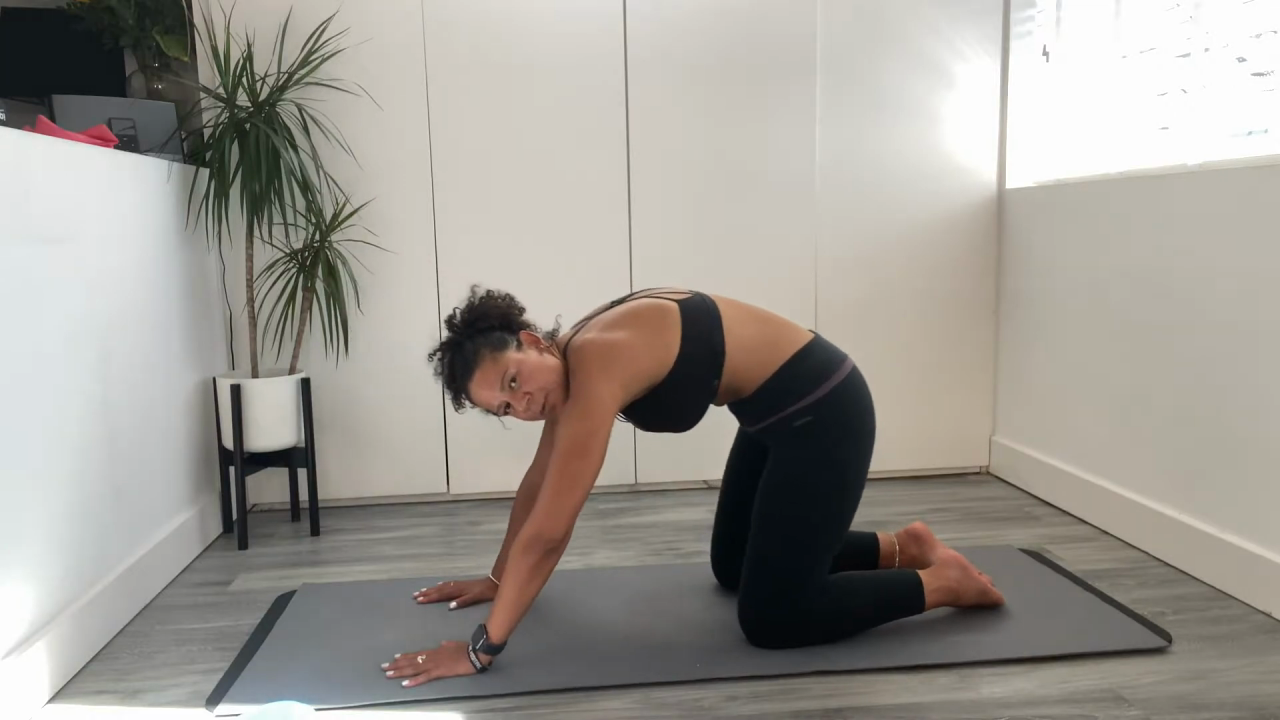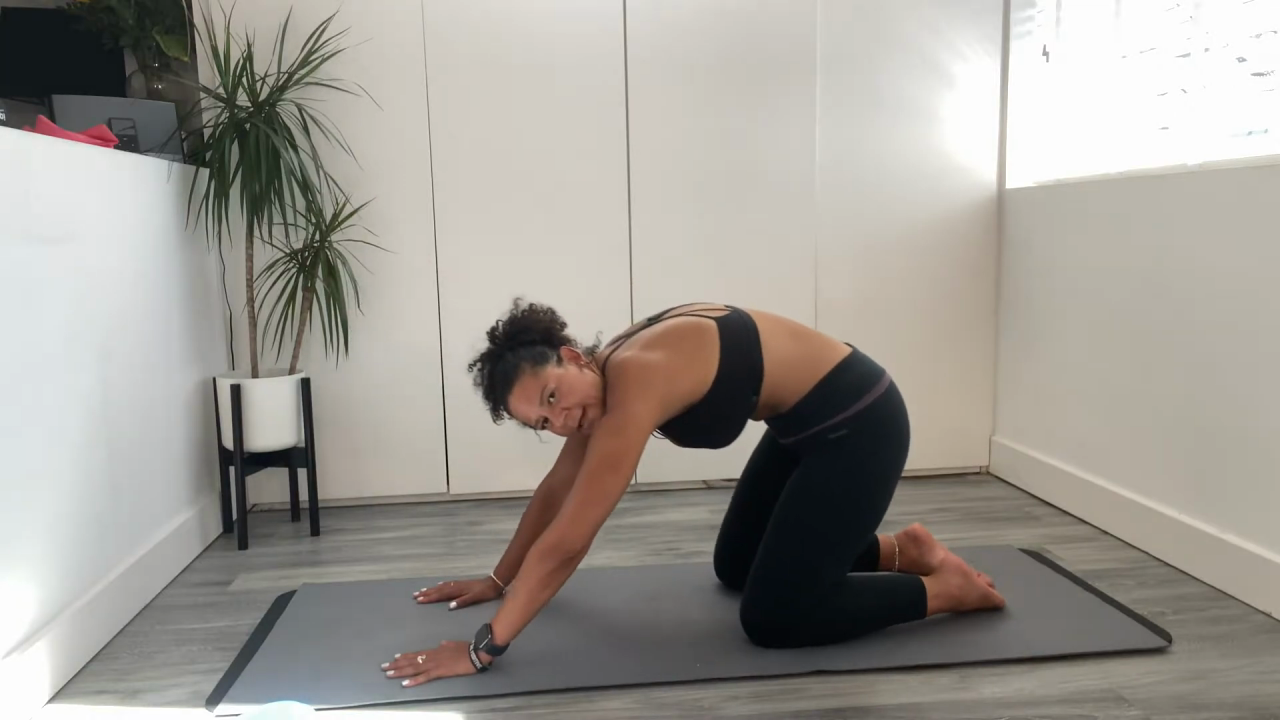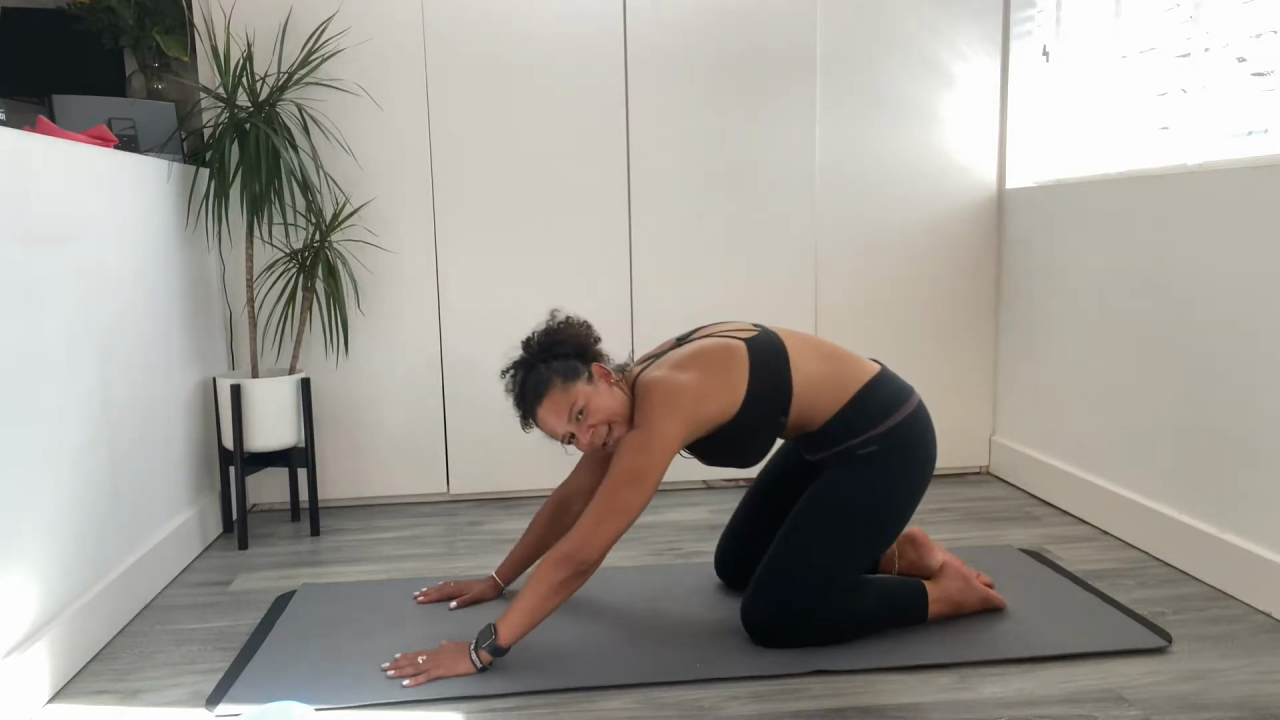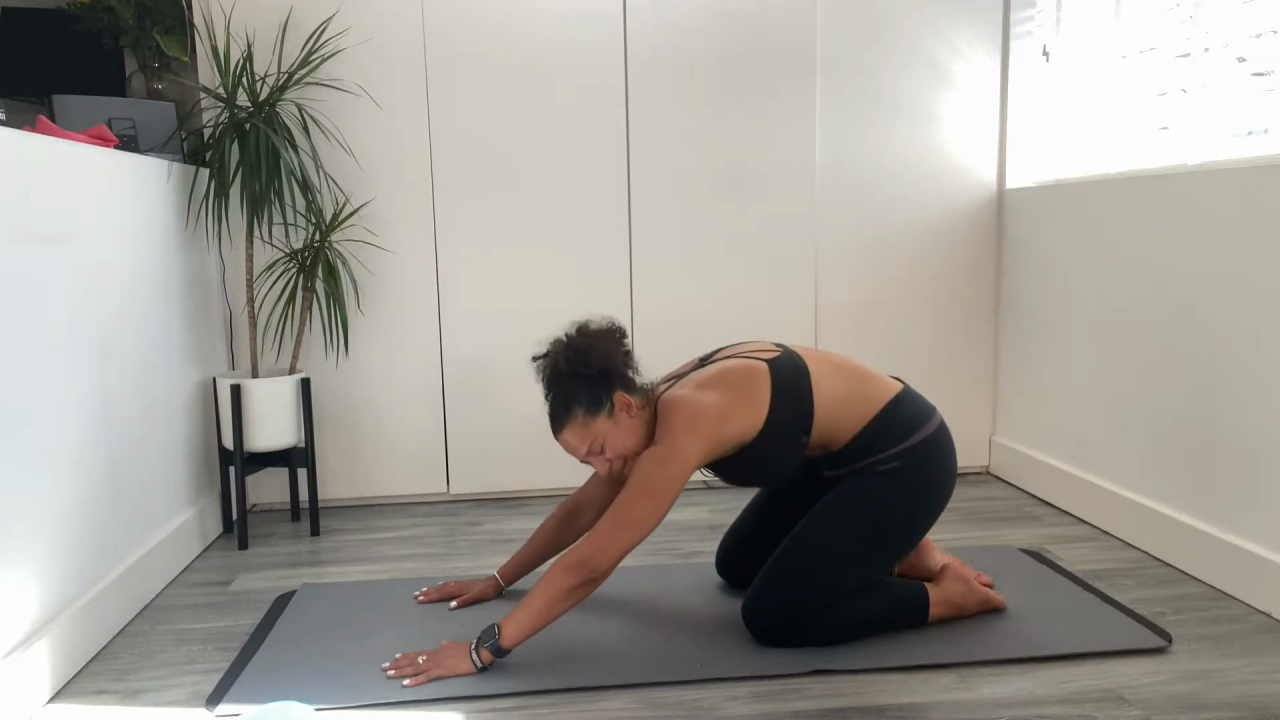
dt=0.3s
person 1, frame 1
left shoulder: (597, 365)
right shoulder: (571, 361)
left elbow: (548, 532)
right elbow: (538, 483)
left wrist: (481, 649)
right wrist: (496, 580)
left hip: (824, 411)
right hip: (776, 412)
left knee: (770, 618)
right knee: (732, 569)
left ankle: (940, 582)
right ankle: (900, 547)
person 1, frame 2
left shoulder: (636, 384)
right shoulder: (603, 375)
left elbow: (566, 543)
right elbow: (556, 491)
left wrist: (483, 648)
right wrist: (498, 580)
left hip: (859, 424)
right hip: (806, 423)
left knee: (773, 618)
right knee: (736, 568)
left ankle: (946, 588)
right ankle: (901, 549)
person 1, frame 3
left shoulder: (663, 403)
right shoulder: (636, 391)
left elbow: (579, 555)
right elbow: (570, 499)
left wrist: (481, 649)
right wrist: (497, 580)
left hip: (887, 442)
right hip: (829, 438)
left knee: (772, 617)
right knee: (736, 567)
left ankle: (946, 592)
right ankle: (900, 552)
person 1, frame 4
left shoulder: (685, 423)
right shoulder: (653, 407)
left elbow: (590, 563)
right elbow: (582, 509)
left wrist: (483, 649)
right wrist: (498, 580)
left hip: (908, 458)
right hip: (846, 451)
left knee: (774, 616)
right knee: (737, 566)
left ankle: (947, 594)
right ankle: (900, 553)
